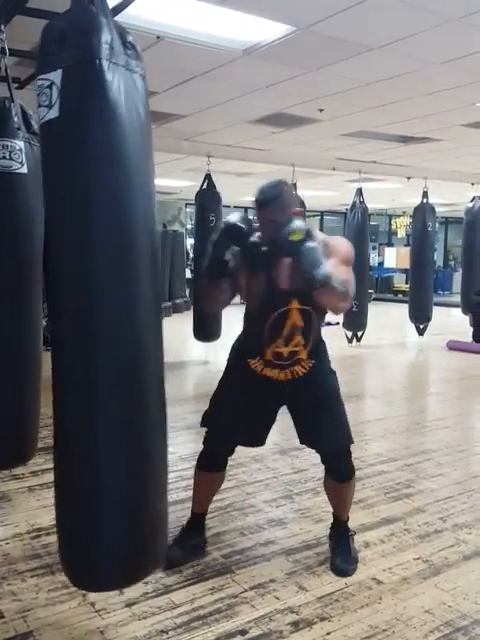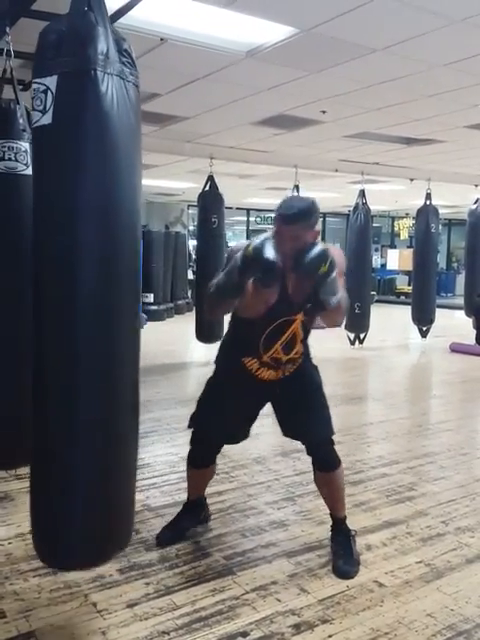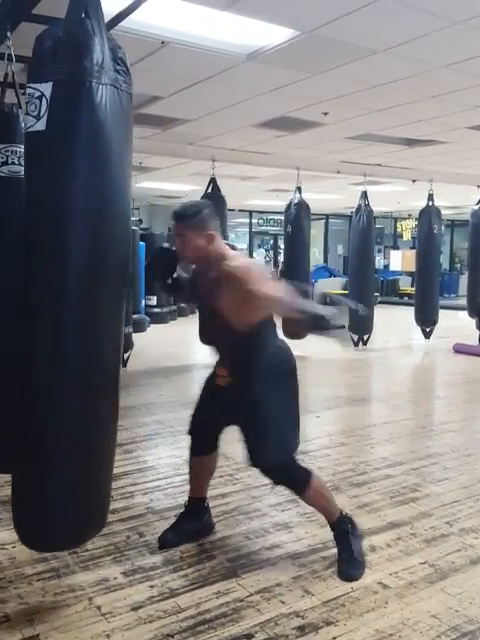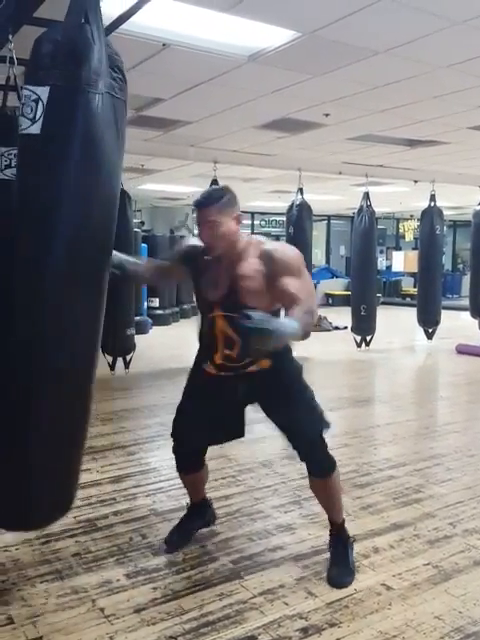
dt=0.3s
person 1, frame 1
left shoulder: (333, 247)
right shoulder: (248, 250)
left elbow: (340, 302)
right elbow: (211, 303)
left wrist: (306, 251)
right wrist: (221, 249)
left hip: (309, 368)
right hip: (252, 367)
left knee: (338, 455)
right knee: (215, 447)
left ankle: (341, 533)
right ankle: (194, 529)
person 1, frame 2
left shoulder: (328, 259)
right shoulder: (251, 256)
left elbow: (336, 317)
right elbow: (212, 306)
left wrist: (326, 280)
right wrist: (238, 273)
left hip: (294, 367)
right hip: (239, 366)
left knee: (323, 449)
right knee: (204, 442)
left ankle: (341, 532)
right ankle: (194, 509)
person 1, frame 3
left shoulder: (237, 270)
right shoulder: (206, 266)
left elbow: (276, 296)
right elbow: (204, 298)
left wrist: (317, 313)
right wrist: (170, 275)
left hip: (266, 373)
right hip: (232, 369)
left knee: (277, 465)
right knee: (201, 433)
left ankle: (345, 530)
right ankle: (197, 514)
person 1, frame 4
left shoulder: (279, 256)
right shoulder: (196, 256)
left elbow: (307, 311)
right elbow: (157, 272)
left wrist: (278, 329)
right wrist: (112, 258)
left hip: (271, 365)
right hip: (215, 370)
left knee: (315, 451)
right knee: (186, 446)
left ankle: (340, 538)
right ankle: (200, 510)
